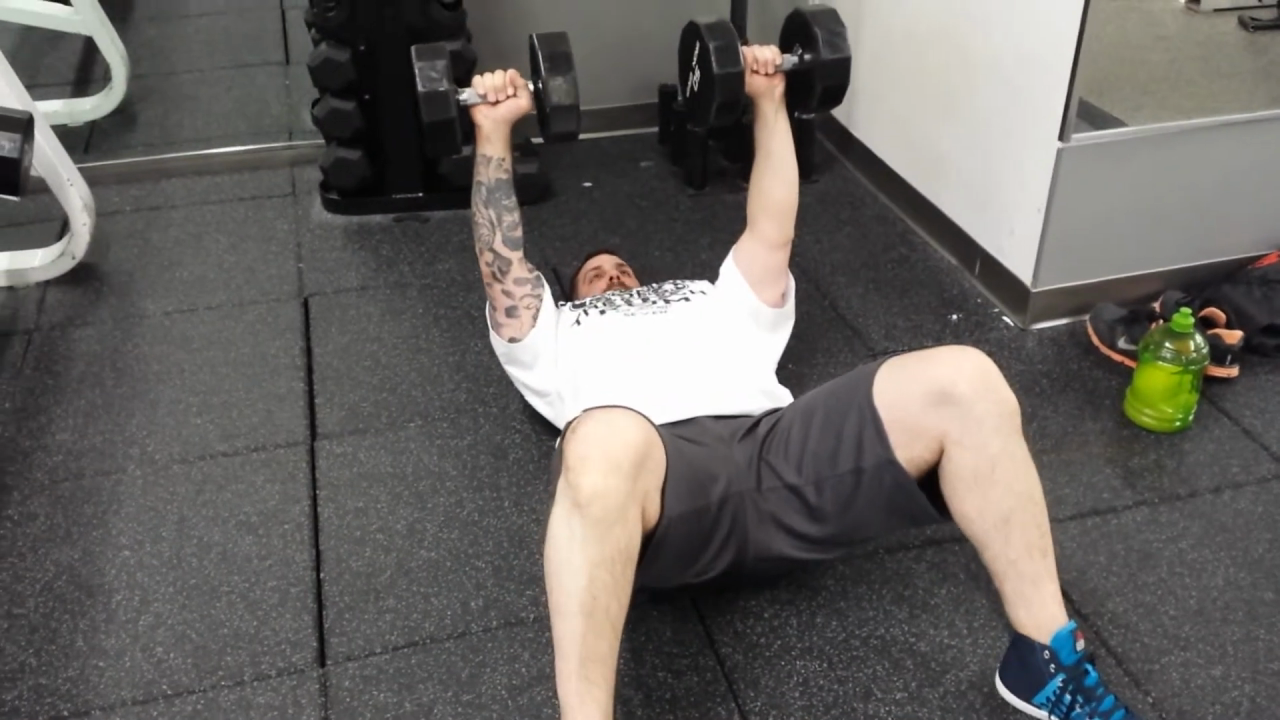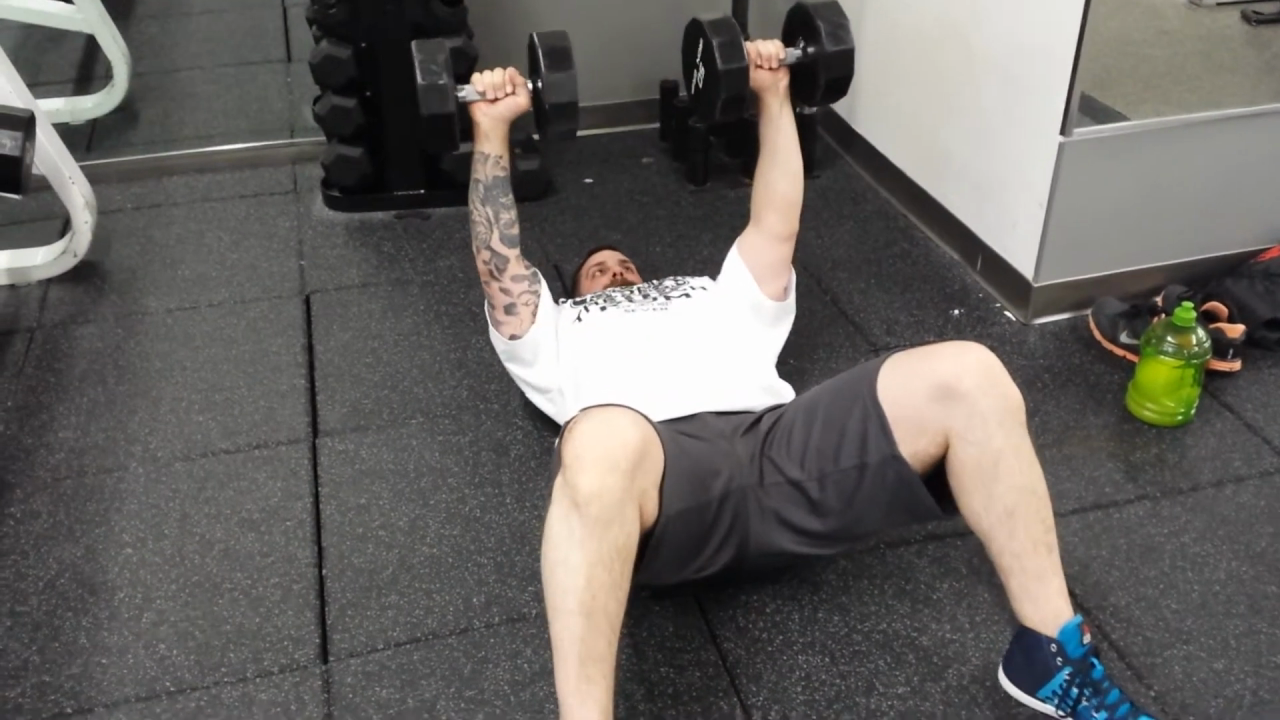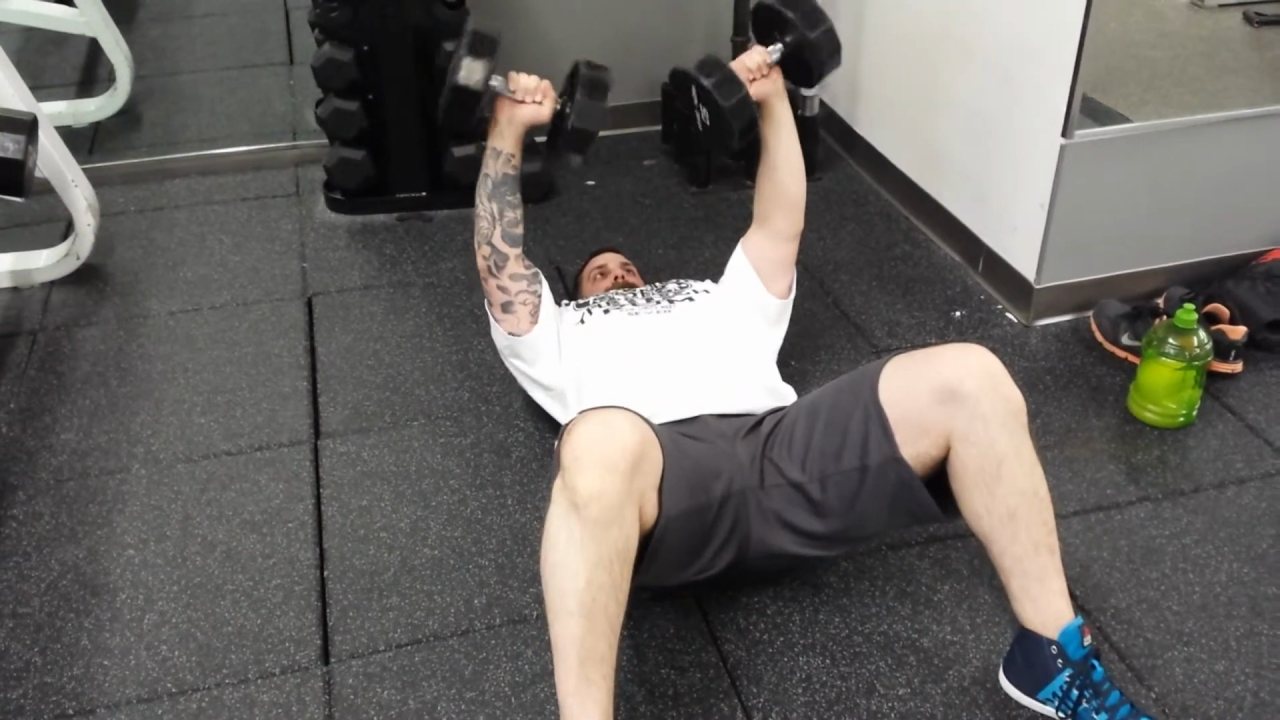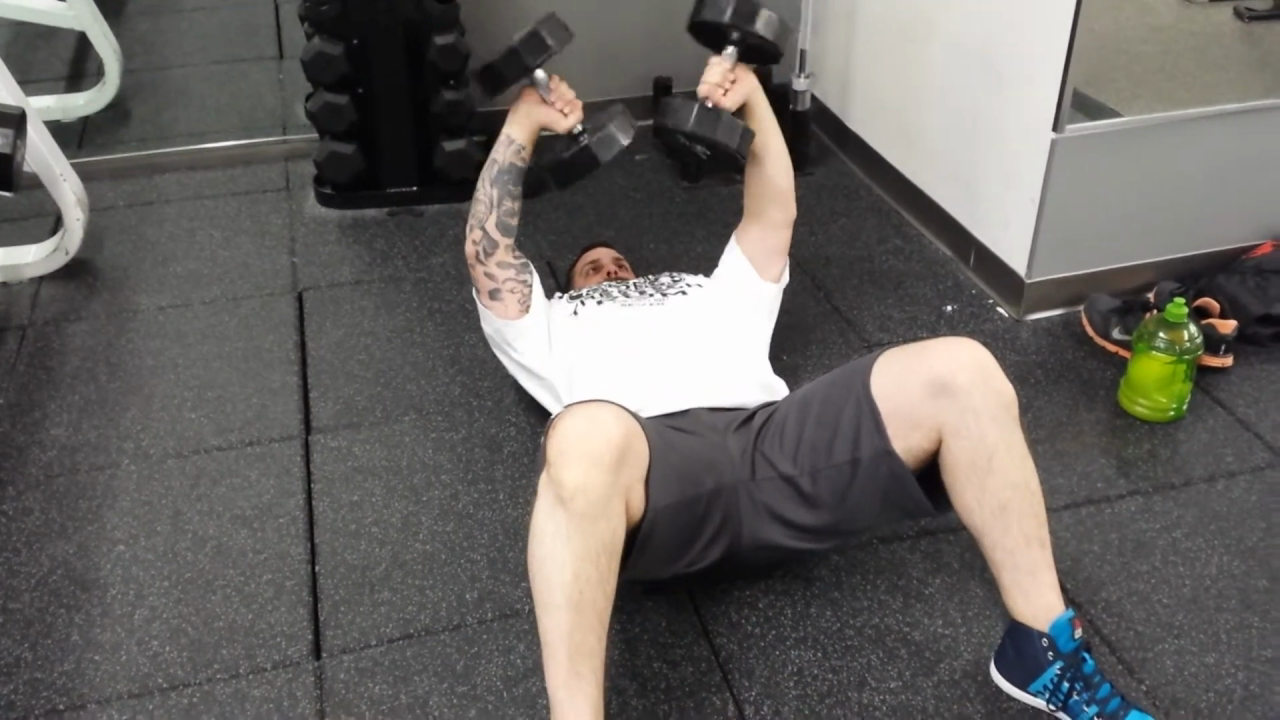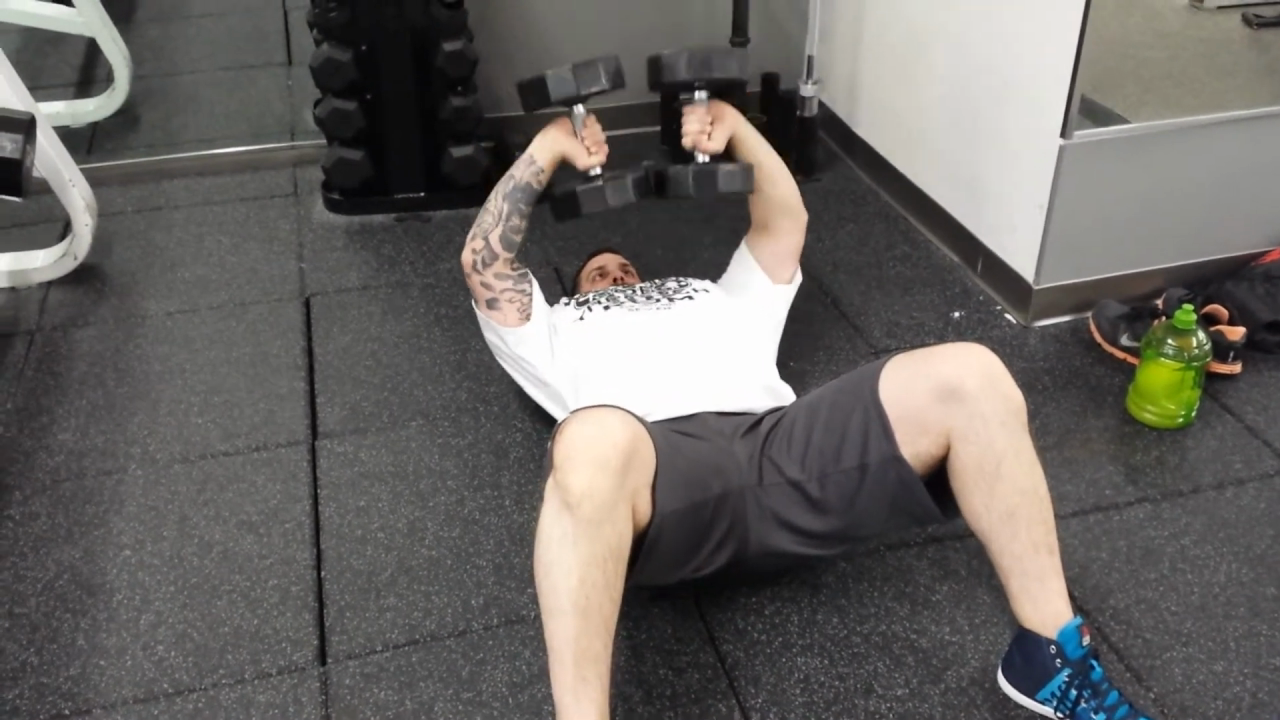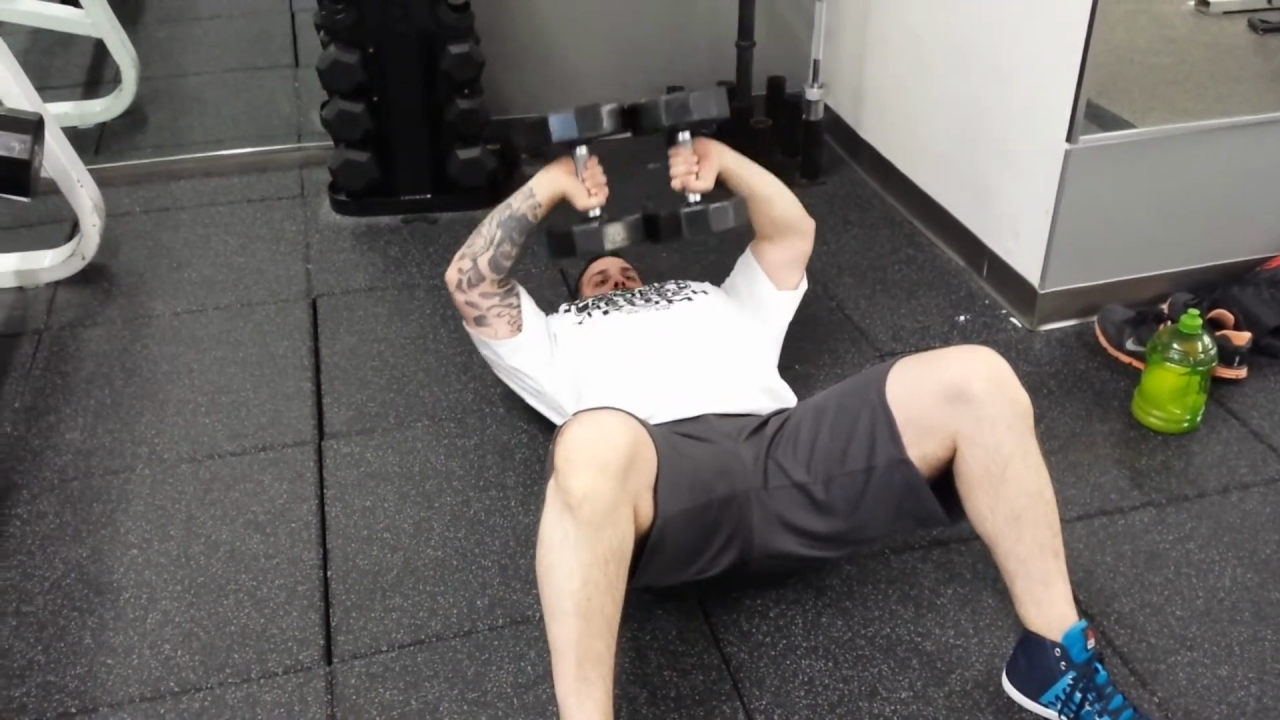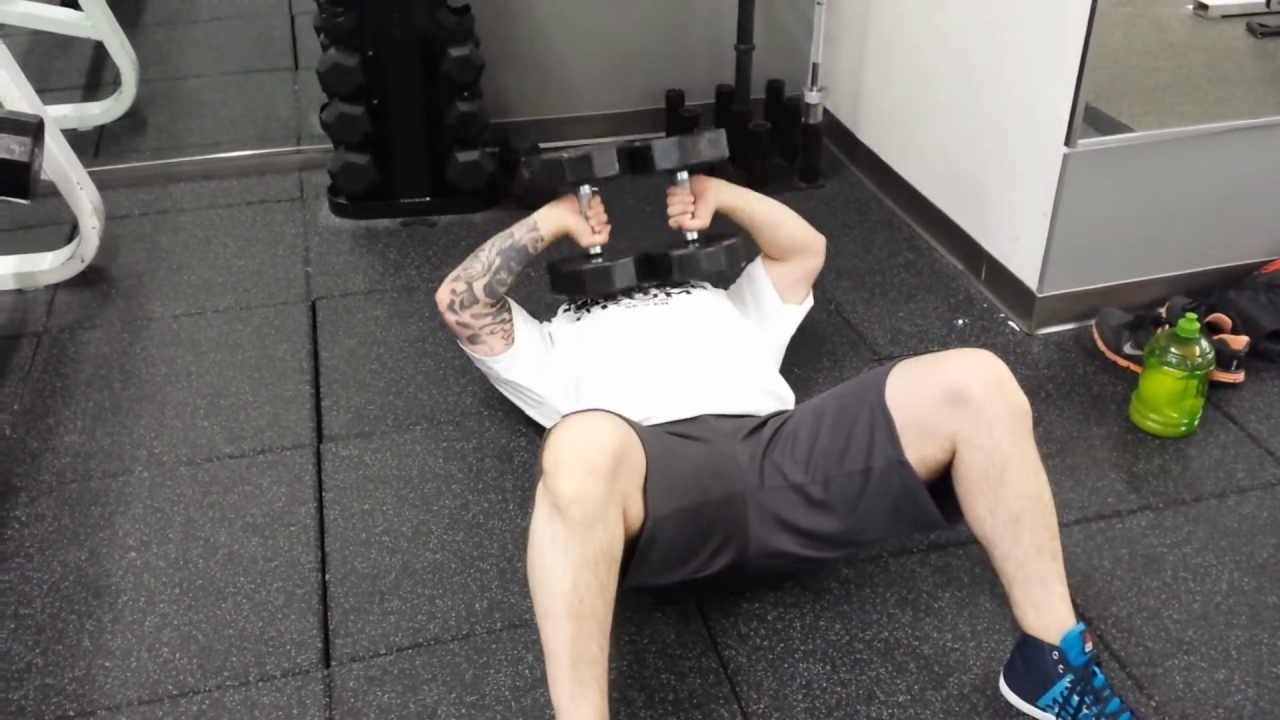
dt=0.4s
person 1, frame 1
left shoulder: (717, 306)
right shoulder: (560, 335)
left elbow: (771, 233)
right elbow: (501, 265)
left wrist: (769, 104)
right wrist: (493, 130)
left hip: (778, 451)
right hip: (655, 473)
left knee: (964, 382)
right knee: (606, 445)
left ankle: (1047, 656)
person 1, frame 2
left shoulder: (716, 299)
right shoulder: (559, 330)
left elbow: (775, 227)
right elbow: (498, 263)
left wrist: (772, 98)
right wrist: (490, 128)
left hip: (781, 447)
right hip: (657, 469)
left knee: (967, 377)
right knee: (603, 445)
left ankle: (1052, 650)
person 1, frame 3
left shoulder: (718, 301)
right shoulder: (563, 328)
left elbow: (780, 225)
right elbow: (497, 260)
left wrist: (773, 100)
right wrist: (508, 129)
left hip: (781, 449)
right hip: (661, 469)
left knee: (967, 378)
right knee: (601, 445)
left ankle: (1053, 651)
person 1, frame 4
left shoulder: (710, 293)
right shoulder: (555, 322)
left elbow: (773, 216)
right elbow: (486, 249)
left wrist: (751, 97)
right wrist: (522, 124)
left hip: (772, 444)
right hip: (652, 464)
left knee: (959, 372)
right knee: (587, 439)
left ankle: (1043, 644)
person 1, frame 5
left shoulder: (717, 297)
right shoulder: (561, 332)
left elbow: (785, 222)
right elbow: (484, 262)
left wrist: (735, 129)
right wrist: (547, 150)
left hip: (781, 451)
right hip: (659, 469)
left knee: (969, 378)
right knee: (592, 444)
left ankle: (1050, 651)
person 1, frame 6
left shoulder: (720, 301)
right shoulder: (560, 339)
left elbow: (792, 232)
right elbow: (469, 281)
left wrist: (721, 159)
right wrist: (546, 186)
left hip: (784, 450)
right hip: (659, 474)
left knee: (975, 380)
right knee: (593, 448)
left ankle: (1054, 655)
person 1, frame 7
left shoulder: (718, 305)
right shoulder: (561, 341)
left elbow: (805, 248)
right elbow: (460, 300)
left wrist: (720, 195)
right wrist: (552, 220)
left hip: (779, 453)
right hip: (657, 472)
left knee: (974, 384)
right knee: (581, 449)
left ankle: (1052, 658)
